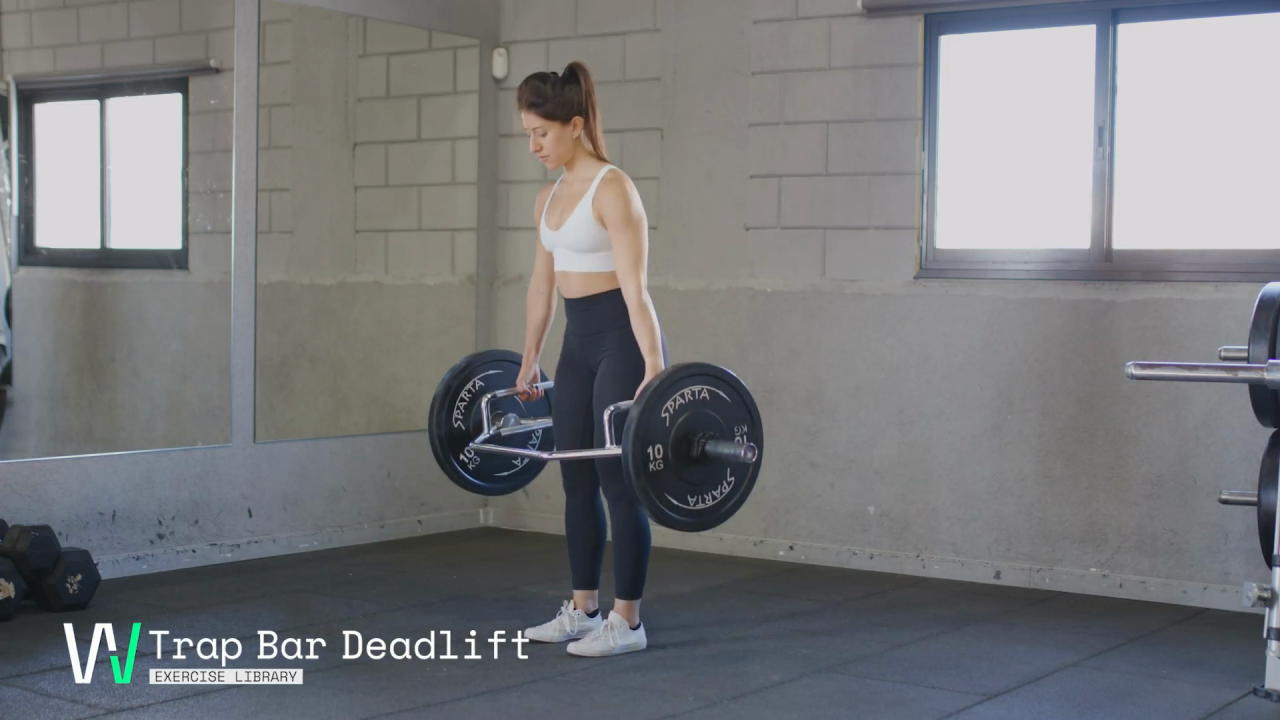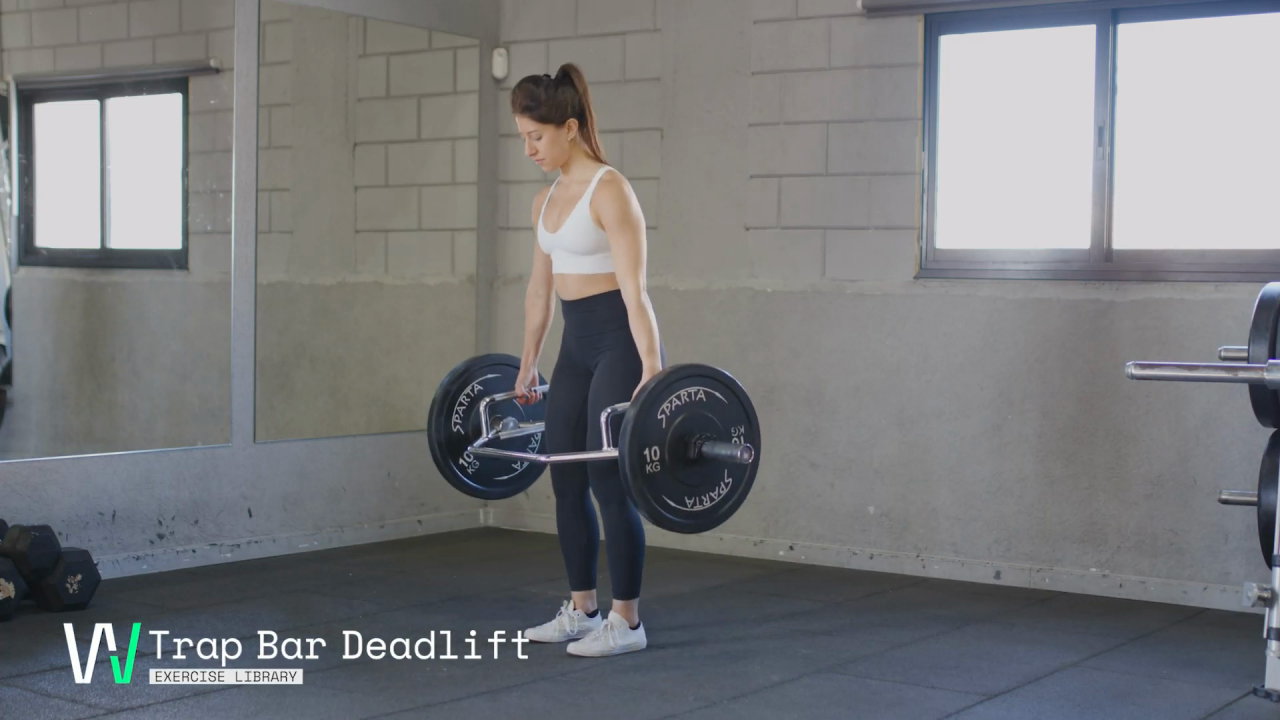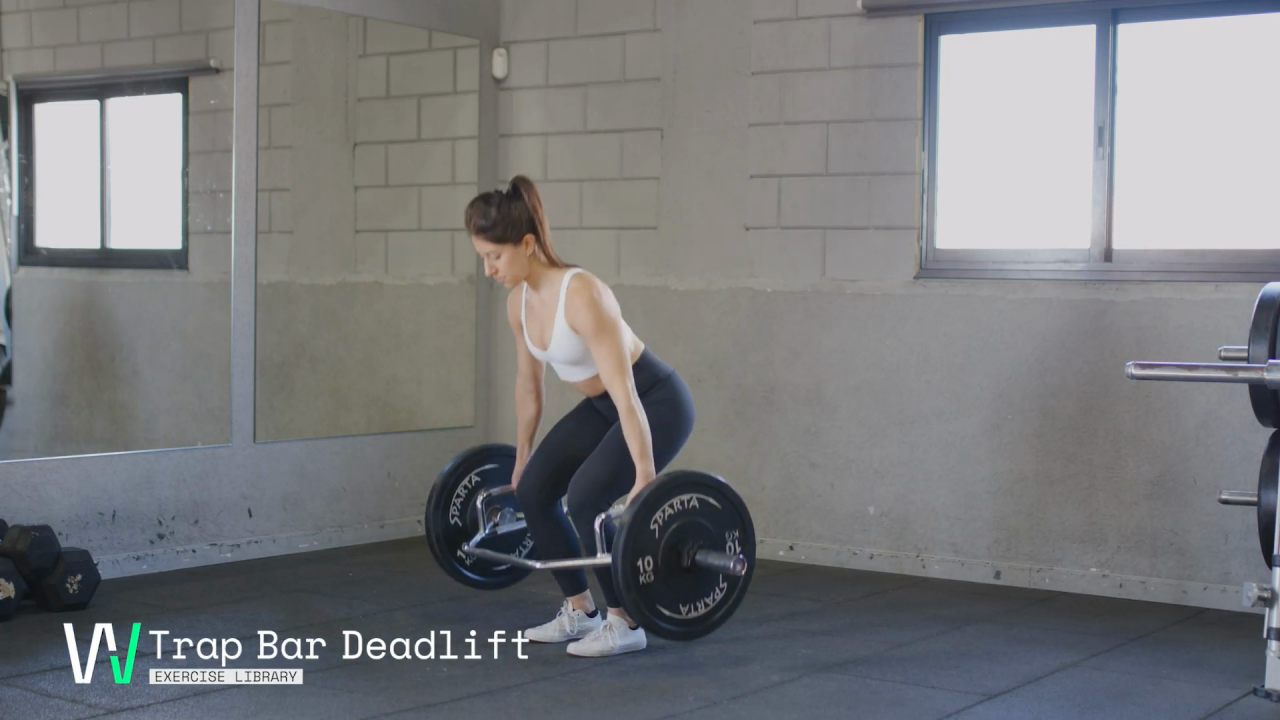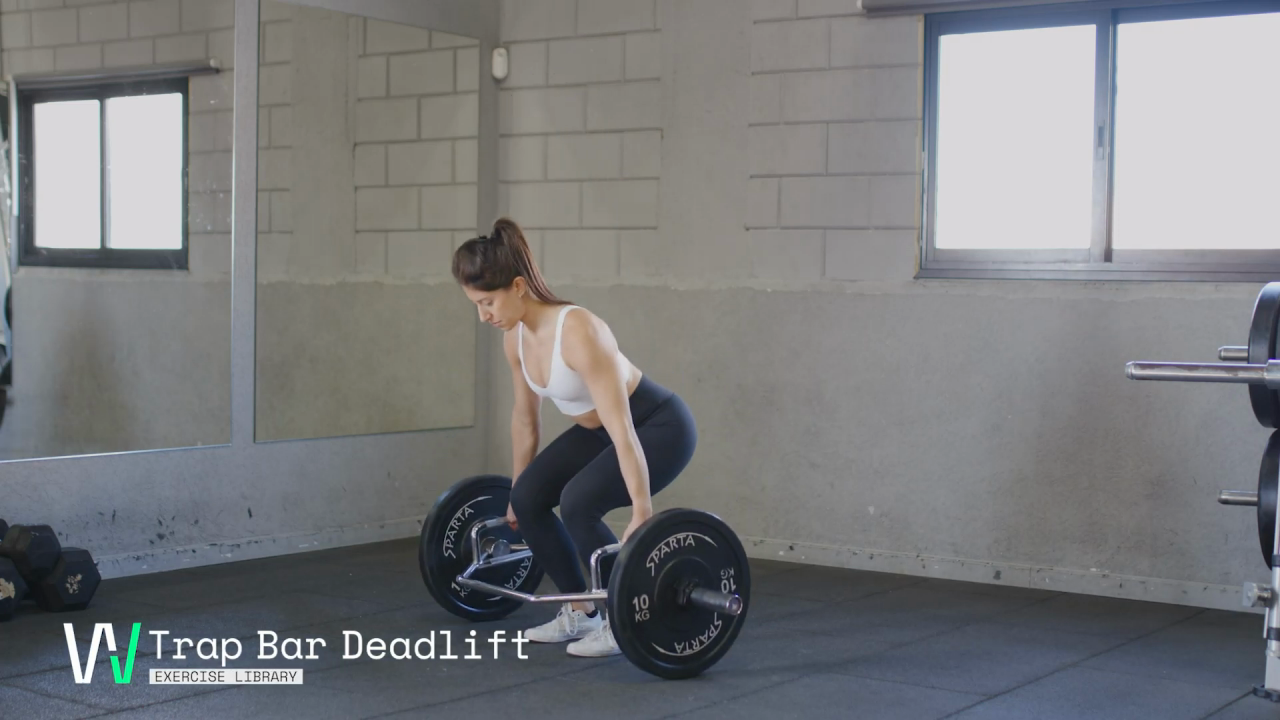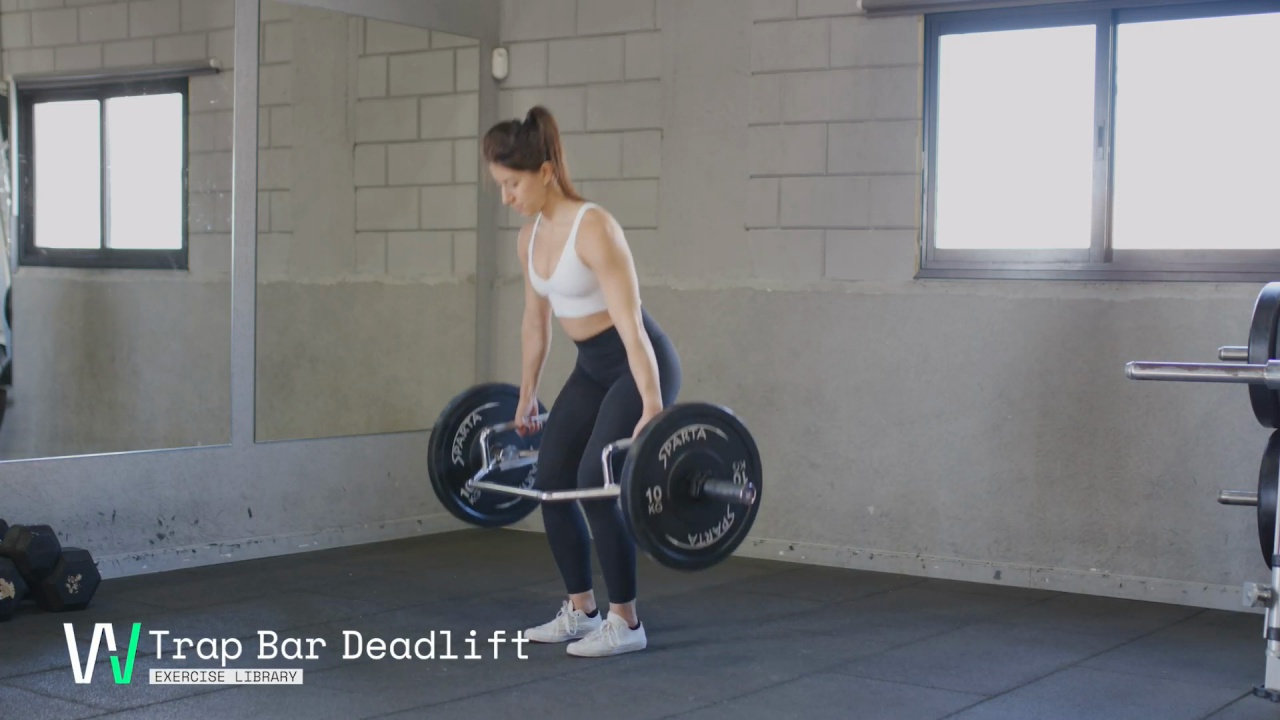
dt=0.5s
person 1, frame 1
left shoulder: (613, 189)
right shoulder: (551, 195)
left elbow: (636, 288)
right elbow: (542, 283)
left wrist: (654, 371)
right wrist: (529, 361)
left hip: (623, 340)
right hip: (580, 343)
left knee: (618, 480)
right knee: (577, 479)
left ankle: (626, 622)
right ankle: (582, 610)
person 1, frame 2
left shoulder: (610, 190)
right shoulder: (548, 198)
left elbow: (634, 288)
right elbow: (540, 288)
left wrist: (652, 374)
right wrist: (527, 365)
left hip: (621, 343)
right hip: (577, 348)
left knee: (609, 479)
right knee: (566, 478)
left ankle: (626, 622)
right ankle: (582, 611)
person 1, frame 3
left shoulder: (582, 294)
right shoulder: (520, 300)
left elbow: (626, 393)
right elbow: (528, 383)
left wrist: (645, 479)
right wrist: (522, 458)
left hip: (657, 402)
right hip: (600, 407)
left knee: (586, 498)
right knee: (533, 492)
left ankle: (625, 621)
right ankle: (580, 610)
person 1, frame 4
left shoulder: (579, 333)
right shoulder: (516, 338)
left elbow: (623, 432)
right elbow: (524, 418)
left wrist: (643, 516)
right wrist: (513, 491)
left hip: (659, 426)
right hip: (600, 429)
left knee: (578, 503)
right knee: (527, 500)
right ankle: (581, 611)
person 1, frame 5
left shoulder: (593, 228)
right shoulder: (530, 235)
left elbow: (632, 326)
right elbow: (535, 321)
left wrist: (652, 411)
right wrist: (526, 399)
left hip: (638, 365)
right hip: (593, 368)
left knee: (595, 484)
right knee: (549, 479)
left ankle: (625, 622)
right ankle: (580, 608)
